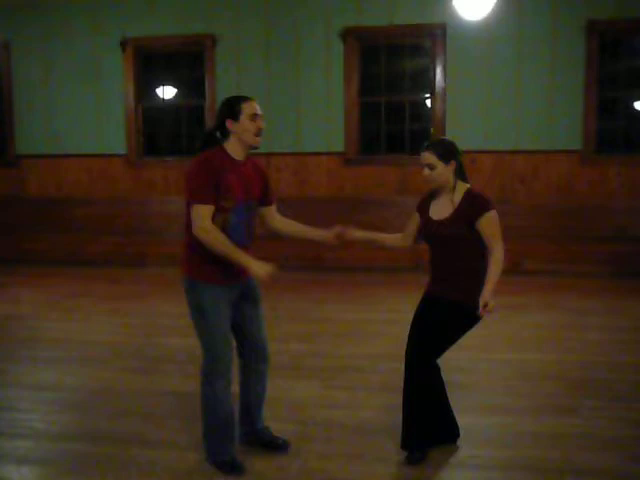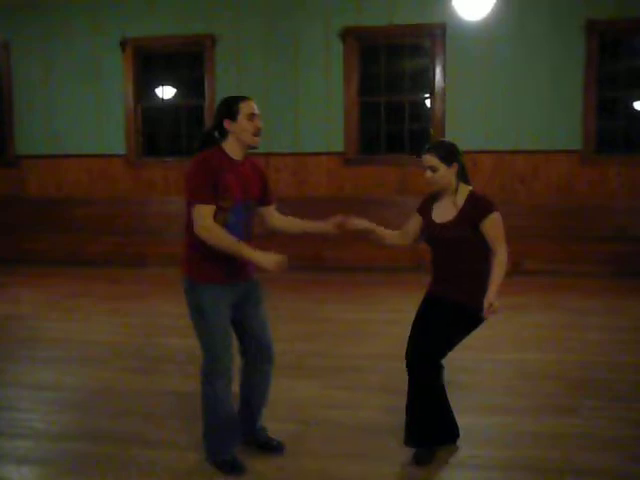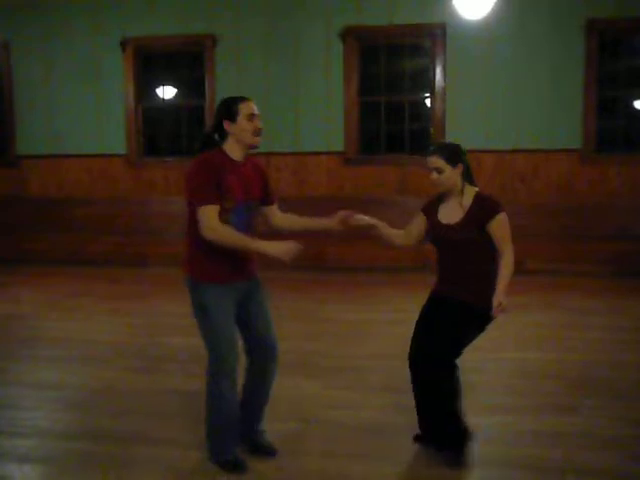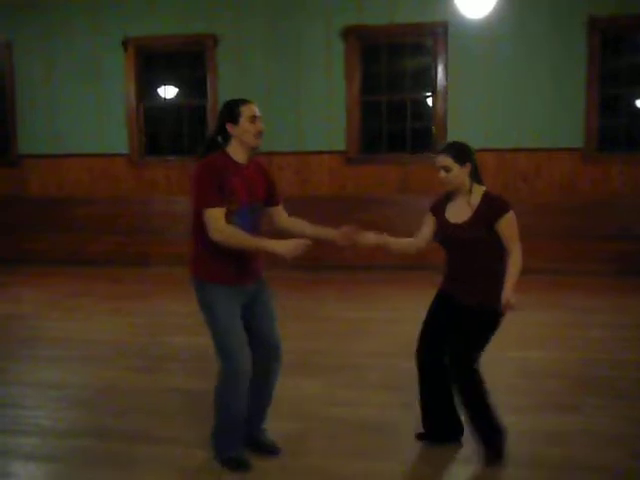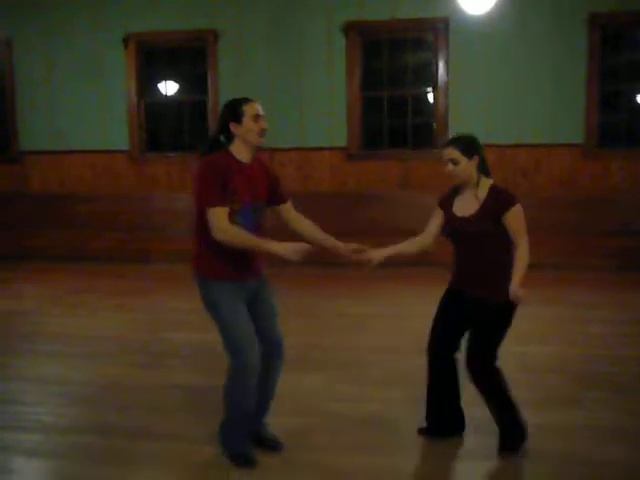
dt=0.1s
person 1, frame 1
left shoulder: (255, 171)
right shoulder: (206, 165)
left elbow: (275, 220)
right elbow: (202, 228)
left wrist: (321, 234)
right wrist: (249, 262)
left hip: (242, 280)
right hip: (207, 282)
left knee: (256, 354)
right knee: (219, 365)
left ankle: (253, 428)
right ankle: (219, 447)
person 1, frame 2
left shoulder: (254, 170)
right shoulder: (205, 165)
left elbow: (274, 219)
right elbow: (204, 227)
left wrist: (321, 227)
right wrist: (256, 256)
left hip: (243, 279)
right hip: (207, 282)
left knee: (261, 353)
right knee: (219, 365)
left ankle: (250, 430)
right ankle: (219, 447)
person 1, frame 3
left shoulder: (255, 170)
right shoulder: (206, 166)
left elbow: (276, 217)
right elbow: (210, 229)
left wrist: (325, 223)
right wrist: (267, 248)
left hip: (246, 279)
right hip: (210, 283)
left knee: (266, 352)
right knee: (224, 364)
left ankle: (249, 431)
right ankle: (221, 446)
person 1, frame 4
left shoulder: (259, 172)
right shoulder: (210, 169)
left elbow: (282, 219)
right elbow: (218, 231)
left wrist: (330, 234)
right wrist: (275, 246)
left hip: (252, 280)
right hip: (216, 284)
left knee: (269, 353)
right knee: (236, 363)
left ankle: (251, 430)
right ankle: (226, 444)
person 1, frame 5
left shoulder: (262, 171)
right shoulder: (212, 168)
left elbow: (294, 218)
right elbow: (220, 230)
left wrist: (338, 246)
right wrist: (277, 247)
left hip: (253, 276)
right hip: (218, 279)
left knee: (272, 350)
right knee: (247, 356)
left ankle: (254, 426)
right ankle: (234, 439)
person 2, frame 1
left shoulder: (476, 203)
right shoulder: (428, 201)
left elbow: (496, 251)
right elbow: (406, 239)
left wrist: (487, 291)
right wrist: (366, 235)
left hip: (466, 297)
right hip: (437, 291)
left knee: (421, 356)
right knee: (417, 357)
left ankle: (420, 437)
right ankle: (442, 431)
person 2, frame 2
left shoulder: (479, 205)
right shoulder: (430, 203)
left elbow: (500, 252)
right elbow: (403, 238)
left wrist: (492, 292)
right wrist: (368, 226)
left hip: (469, 298)
right hip: (439, 292)
left knee: (425, 356)
right knee: (416, 358)
left ankle: (427, 438)
right ankle: (442, 431)
person 2, frame 3
left shoulder: (486, 206)
right shoulder: (434, 205)
left elbow: (506, 252)
right elbow: (406, 238)
left wrist: (499, 292)
right wrist: (374, 224)
left hip: (476, 300)
right hip: (443, 294)
left knee: (439, 359)
right knee: (419, 357)
left ankle: (455, 438)
right ankle: (441, 430)
person 2, frame 4
left shoulder: (494, 205)
right shoulder: (442, 205)
left elbow: (514, 251)
right elbow: (416, 243)
left wrist: (507, 290)
right wrist: (380, 239)
left hip: (484, 299)
right hip: (450, 294)
left knee: (461, 363)
right knee: (427, 355)
left ankle: (492, 436)
right ankle: (444, 428)
person 2, frame 5
left shoulder: (501, 198)
right shoulder: (450, 199)
left elbow: (521, 244)
right elbow: (425, 240)
left wrist: (516, 284)
right wrist: (385, 252)
left hip: (496, 295)
right hip: (461, 289)
left knee: (479, 360)
right knee: (438, 349)
left ankle: (513, 431)
right ankle: (445, 422)
